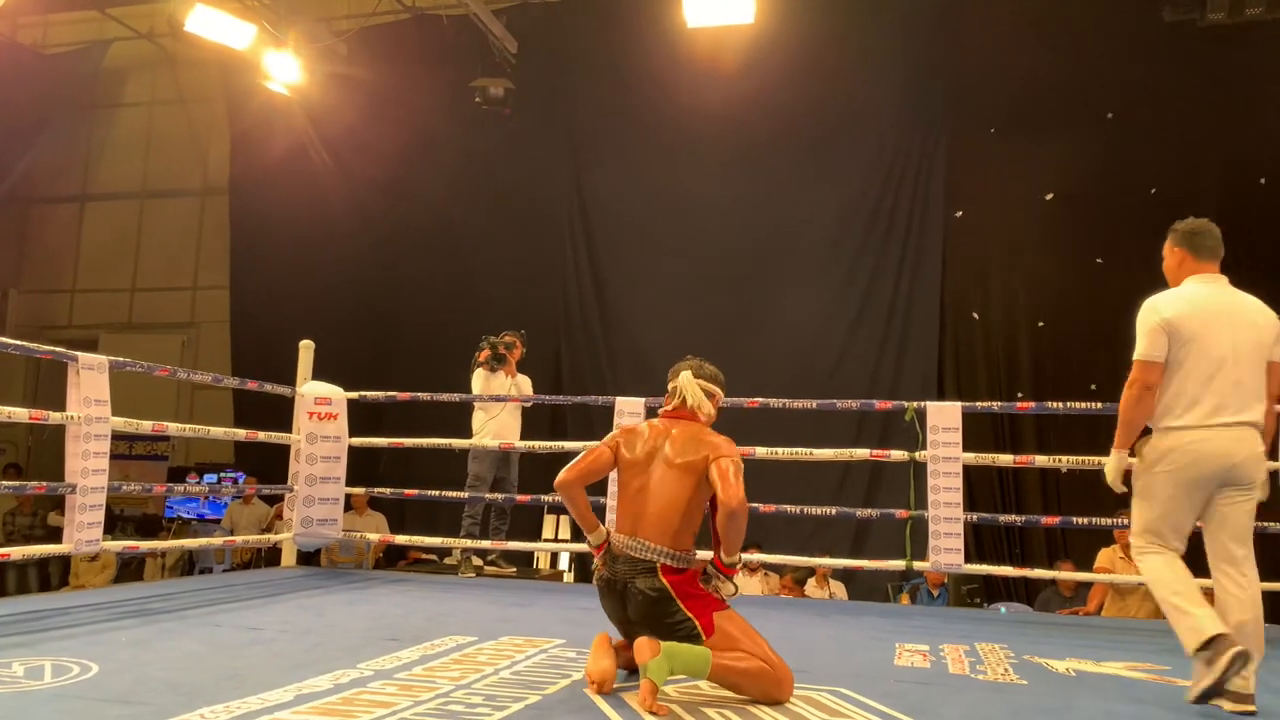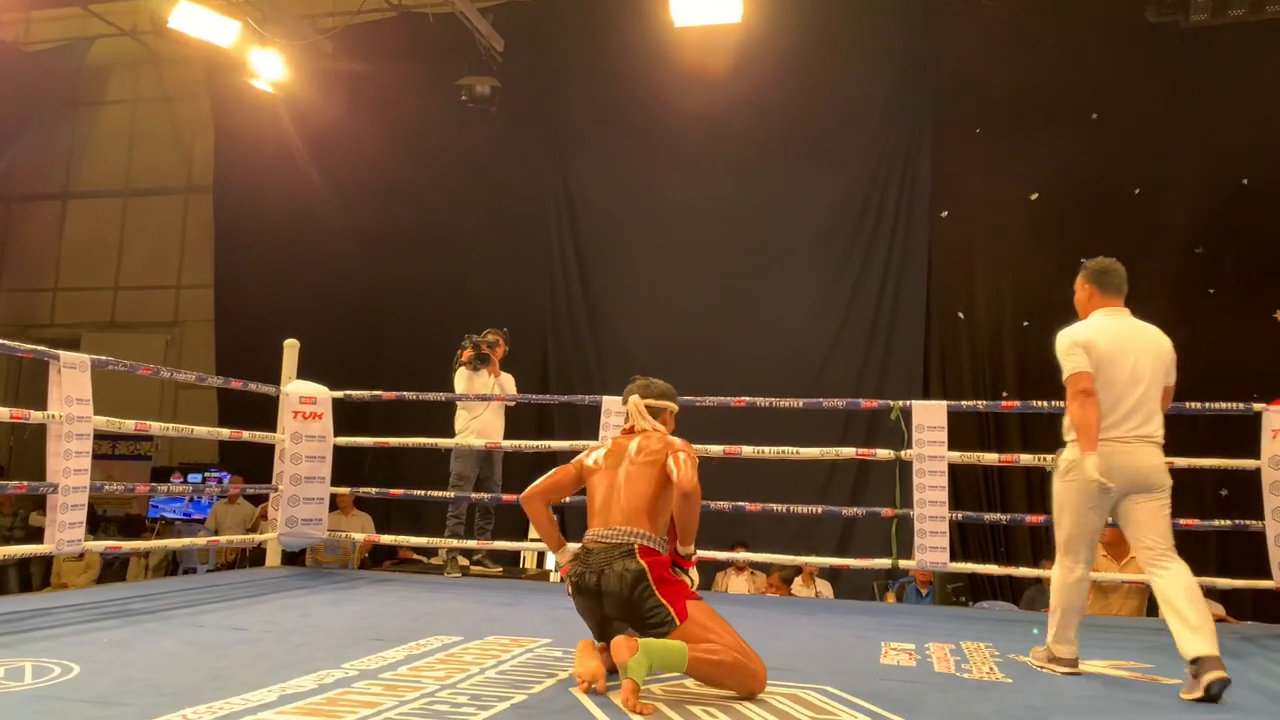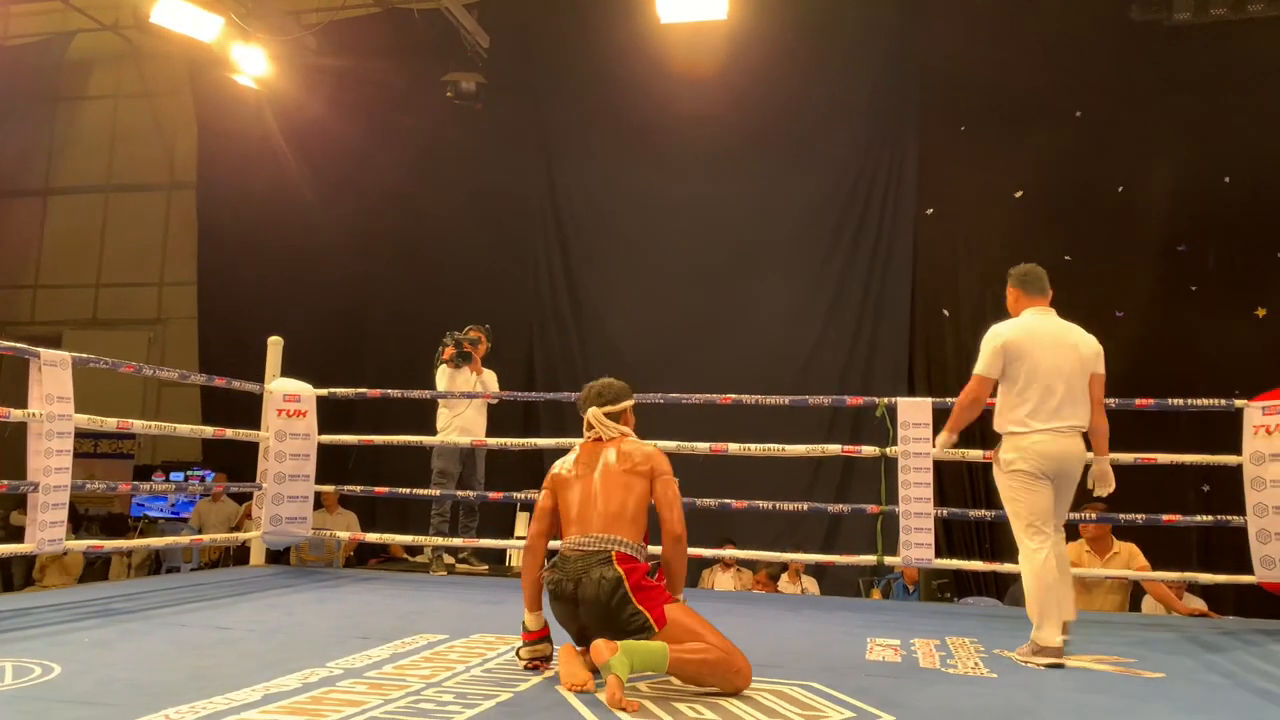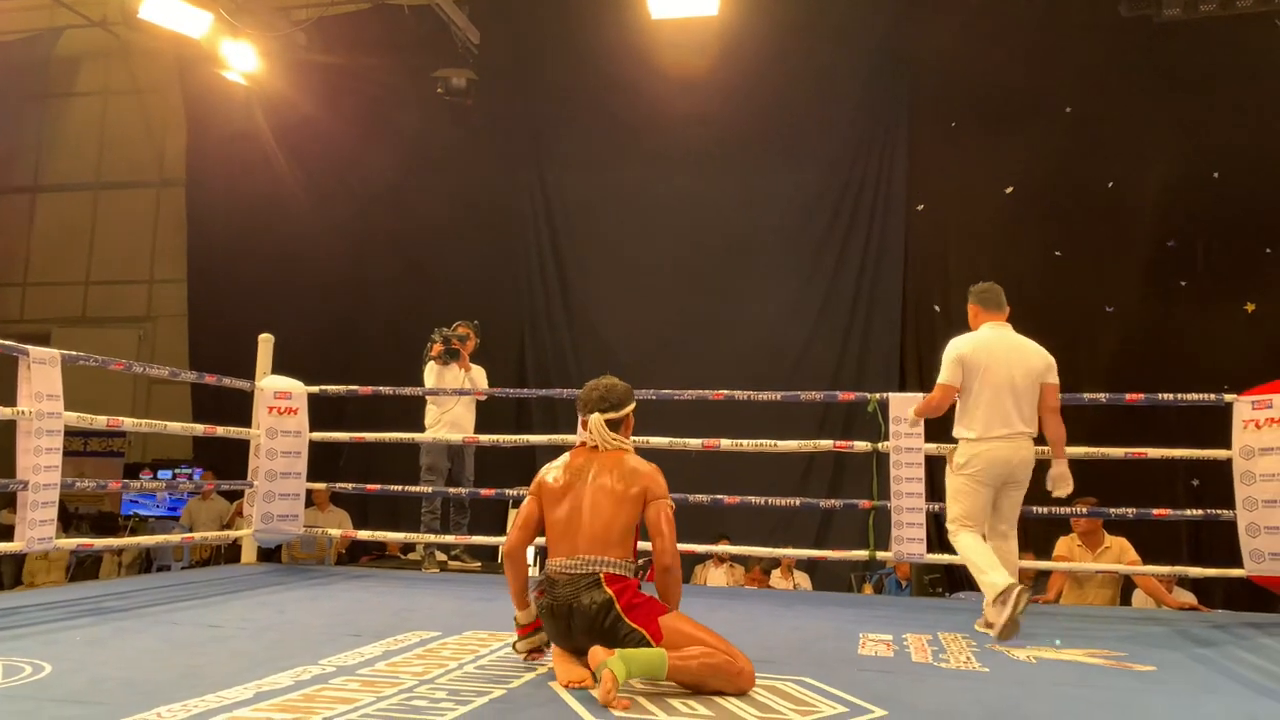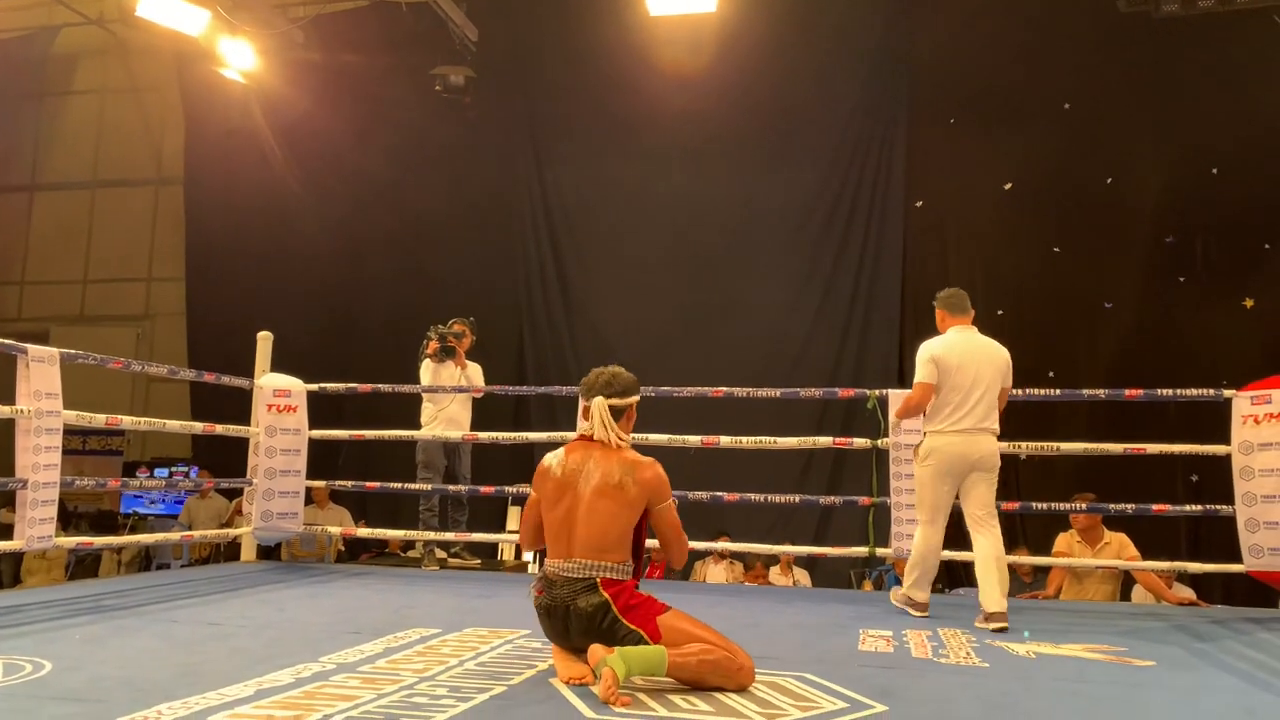
dt=0.3s
person 1, frame 1
left shoulder: (1163, 308)
left elbow: (1144, 386)
left wrist: (1118, 450)
left hip: (1181, 448)
left knee: (1154, 550)
right knee: (1236, 564)
left ankle: (1213, 644)
right ankle: (1238, 683)
person 1, frame 2
left shoulder: (1078, 336)
right shoulder: (1159, 339)
left elbow: (1083, 396)
right elbow: (1159, 405)
left wrist: (1087, 457)
left hip: (1090, 461)
right hip: (1147, 460)
left knee: (1072, 559)
right knee: (1161, 560)
left ankle: (1061, 651)
right ankle: (1204, 659)
person 1, frame 3
left shoulder: (1004, 333)
right shoulder: (1085, 339)
left elbow: (975, 395)
right elbow: (1097, 405)
left wrist: (949, 432)
right wrist: (1101, 458)
left hip: (1024, 449)
right hip: (1070, 447)
left knee: (1036, 542)
right knee: (1052, 534)
left ankle: (1047, 641)
right ankle: (1058, 619)
person 1, frame 4
left shoulder: (962, 346)
right shoulder: (1038, 352)
left elbow: (938, 403)
right elbow: (1052, 412)
left wrist: (917, 412)
right wrist: (1060, 462)
left hip: (976, 452)
right hip: (1020, 452)
left knee: (965, 532)
right knee: (1004, 532)
left ankle: (1005, 587)
right ankle: (1001, 615)
person 1, frame 5
left shoulder: (933, 348)
right shoulder: (999, 352)
left elbow: (919, 401)
right elbow: (1000, 403)
left wrist: (897, 415)
left hip: (942, 445)
right hip: (985, 445)
left knee: (931, 524)
right knee: (985, 525)
left ankle: (916, 595)
right ankle: (995, 608)
person 2, frame 1
left shoulder: (627, 435)
right shoulder: (715, 445)
left elbow: (566, 481)
right elbow: (733, 505)
left wrist: (598, 541)
right wrist: (727, 565)
left hip: (614, 582)
right hip: (667, 587)
right knee: (779, 685)
left ankle: (614, 649)
right ankle: (663, 655)
person 2, frame 2
left shoulder: (593, 454)
right shoulder: (672, 444)
left elbow: (532, 498)
right elbow: (687, 488)
left wrist: (564, 557)
right wrist: (685, 554)
left hip: (587, 577)
right hip: (639, 574)
right knee: (753, 677)
left ankle: (597, 652)
right ankle: (640, 652)
person 2, frame 3
left shoulder: (562, 465)
right shoulder: (649, 457)
left elbow: (534, 544)
right elbow: (675, 533)
left wrist: (533, 627)
right wrist: (673, 598)
left hip: (564, 587)
right hip: (617, 581)
right knee: (737, 673)
left ankle: (582, 654)
right ankle: (620, 654)
person 2, frame 4
left shoulder: (550, 471)
right shoulder: (645, 474)
left elbow: (512, 549)
right elbow: (666, 560)
left wrist: (525, 619)
right wrist: (671, 615)
left hip: (555, 611)
right hip: (608, 605)
right knee: (740, 674)
left ankle: (574, 653)
right ankle: (622, 661)
person 2, frame 5
left shoulder: (550, 464)
right shoulder: (645, 471)
left elbow: (529, 542)
right elbow: (678, 557)
left hip: (551, 610)
right hip: (606, 607)
right knee: (740, 670)
left ankle: (574, 650)
right ankle: (621, 659)
person 3, frame 1
left shoulder: (522, 380)
right shoulder: (483, 373)
left elbow: (528, 401)
right elbow: (480, 401)
left wrist: (512, 373)
right wrist: (485, 368)
left hip: (510, 448)
right hip: (484, 445)
left knee: (503, 505)
right knee: (474, 502)
left ankle: (494, 555)
right ankle: (466, 557)
person 3, frame 2
left shoulder: (505, 378)
right shoulder: (465, 372)
left elbow: (512, 400)
right elbow: (464, 401)
left wrist: (496, 372)
right wrist: (468, 367)
left hip: (493, 447)
right hip: (467, 444)
left knee: (487, 504)
right knee: (459, 501)
left ankle: (480, 554)
right ankle: (452, 557)
person 3, frame 3
left shoulder: (488, 375)
right shoulder: (447, 369)
left elbow: (494, 397)
right elbow: (445, 399)
left wrist: (478, 370)
right wrist: (450, 366)
left hip: (475, 445)
right hip: (449, 442)
left knee: (472, 501)
right knee: (442, 500)
left ankle: (465, 553)
right ankle: (437, 555)
person 3, frame 4
left shoulder: (476, 371)
right shoulder: (435, 366)
left elbow: (483, 394)
right elbow: (433, 396)
left wrist: (466, 367)
right wrist: (439, 363)
left hip: (464, 441)
right hip: (437, 438)
left knee: (462, 497)
right knee: (432, 497)
left ankle: (458, 549)
right ankle: (429, 553)
person 3, frame 5
left shoulder: (473, 368)
right shoulder: (431, 363)
left elbow: (479, 391)
right elbow: (429, 394)
left wrist: (462, 365)
right wrist: (435, 360)
left hip: (460, 438)
right hip: (433, 436)
left knee: (460, 494)
right knee: (429, 495)
left ankle: (457, 547)
right ankle: (428, 550)
